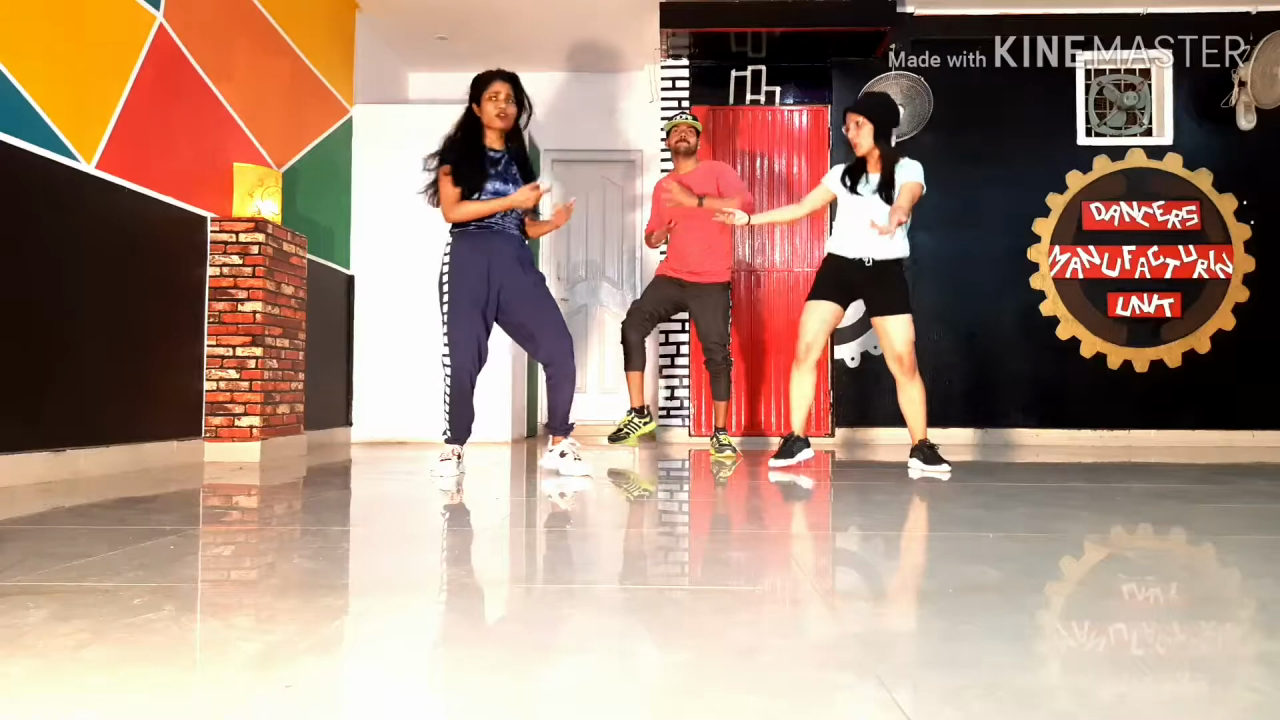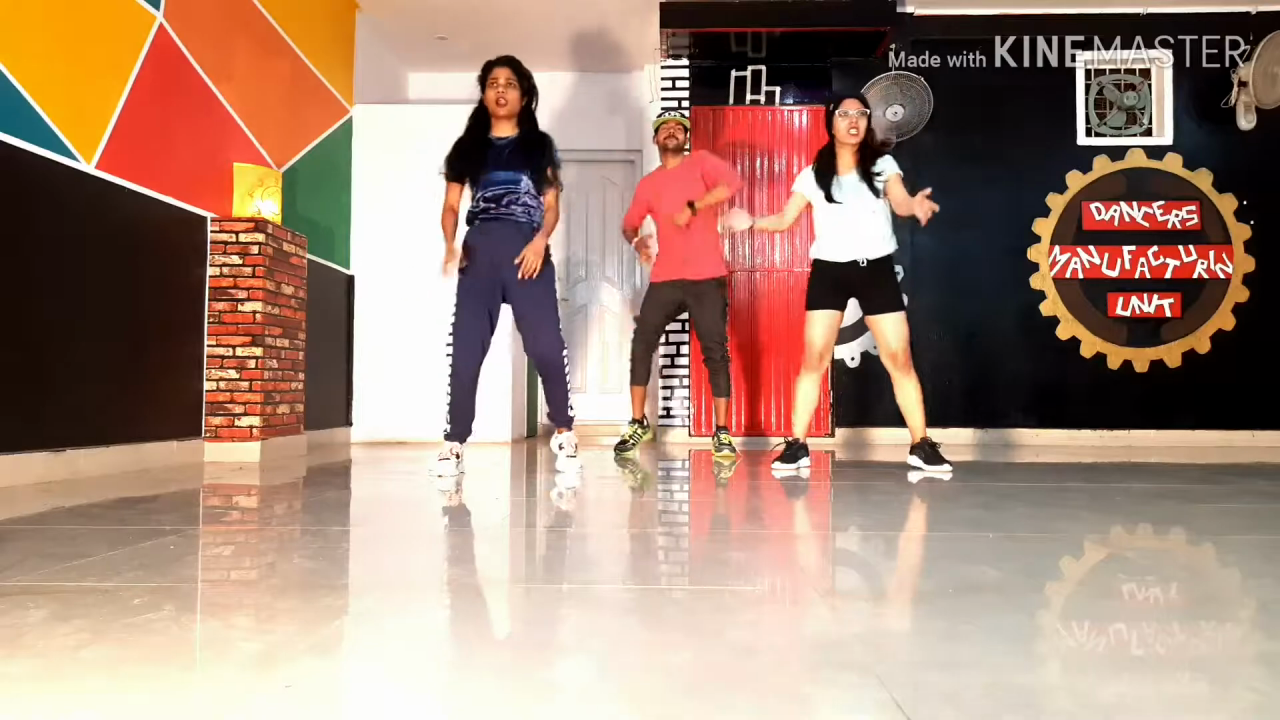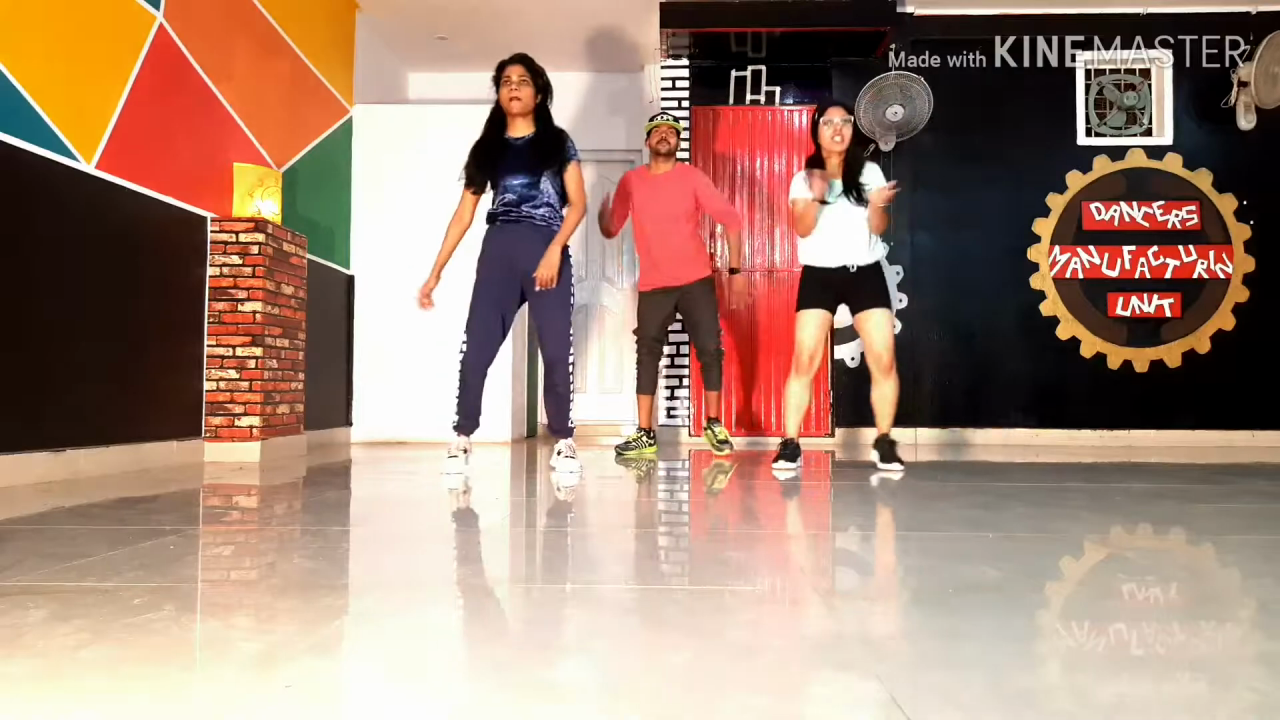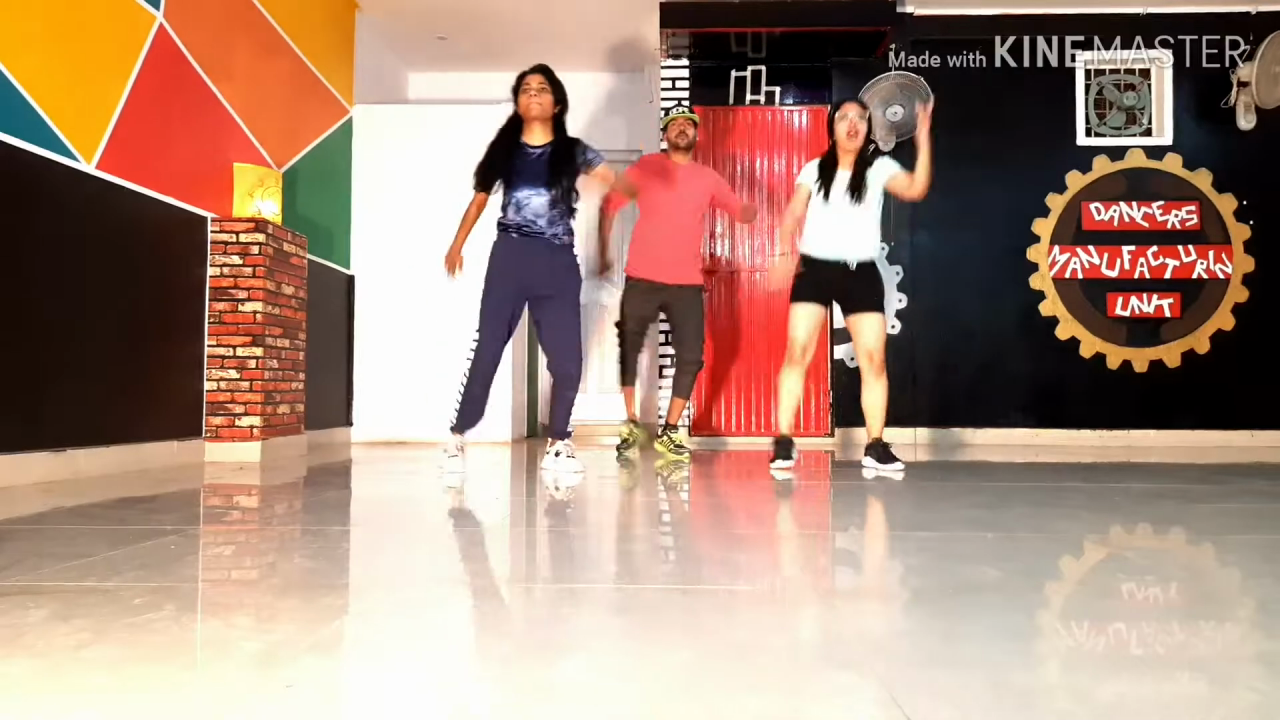
dt=0.2s
person 1, frame 1
left shoulder: (519, 160)
right shoulder: (458, 153)
right elbow: (451, 210)
left wrist: (554, 221)
right wrist: (511, 199)
left hip: (515, 261)
right hip: (467, 259)
left knee: (559, 347)
right knee: (463, 357)
left ankle: (558, 442)
right ankle: (454, 446)
person 1, frame 2
left shoulder: (540, 145)
right shoulder: (468, 146)
left elbow: (552, 206)
right elbow: (450, 205)
left wrist: (541, 241)
right wrist: (451, 244)
left hip: (527, 253)
right hip: (481, 250)
left knee: (547, 345)
right knee: (466, 349)
left ankle: (563, 431)
right ankle: (454, 444)
person 1, frame 3
left shoulder: (557, 142)
right shoulder: (487, 148)
left elbow: (578, 203)
right elbow: (464, 212)
left wrist: (555, 250)
right wrist: (435, 273)
left hip: (547, 249)
right hip: (499, 249)
left knee: (557, 350)
right knee: (477, 345)
left ankle: (564, 440)
right ankle: (463, 438)
person 1, frame 4
left shoulder: (574, 152)
right shoulder: (503, 151)
left elbow: (617, 187)
right elbow: (479, 200)
left wrist: (618, 184)
right wrist: (457, 245)
left hip: (557, 263)
right hip: (510, 257)
left knee: (568, 362)
right knee: (487, 351)
left ankle: (558, 443)
right ankle: (458, 437)
person 2, frame 1
left shoulder: (908, 170)
right shoulder: (843, 174)
left elbow: (905, 203)
right elbow: (801, 208)
left wrist: (895, 219)
right wrist: (750, 218)
left hip: (886, 272)
right hip: (839, 268)
left knee: (904, 363)
right knee: (805, 352)
left ankle: (921, 447)
right ankle: (797, 438)
person 2, frame 2
left shoulder: (883, 165)
right shoulder: (814, 175)
left elbow: (899, 202)
right elbow: (784, 220)
left wrist: (914, 205)
right wrist: (752, 223)
left hip: (876, 270)
right hip: (829, 270)
left knee: (900, 360)
right knee: (814, 359)
left ankle: (922, 445)
right ankle: (797, 444)
person 2, frame 3
left shoulder: (868, 172)
right shoulder: (803, 179)
left elbow: (879, 227)
right elbow: (802, 228)
left wrist: (880, 208)
right wrist: (814, 197)
left hip: (865, 274)
right hip: (819, 275)
left knee: (883, 361)
right knee: (804, 361)
left ankle: (884, 440)
right ankle: (790, 443)
person 2, frame 4
left shoulder: (880, 168)
right shoulder: (814, 171)
left elbow: (917, 190)
right elbow: (792, 215)
left wrist: (923, 138)
right wrist: (787, 255)
left hip: (862, 273)
right hip: (815, 269)
left knee: (874, 363)
right knee: (797, 353)
left ankle: (876, 445)
right ankle: (784, 440)
person 3, frame 1
left shoulder: (718, 170)
right shoulder: (663, 187)
left elbow: (745, 203)
right elbow: (651, 237)
left wrist: (695, 201)
right wrist: (658, 236)
left hip: (712, 282)
right hip: (670, 276)
left knee: (717, 355)
right knee: (632, 326)
left ankle: (720, 433)
right ankle: (639, 413)
person 3, frame 2
left shoulder: (702, 163)
right shoulder: (649, 183)
left elbow: (733, 184)
right elbow: (630, 224)
left wrist: (692, 207)
right wrist: (637, 241)
left hip: (708, 278)
right hip: (665, 278)
left knee: (715, 352)
right knee: (642, 343)
left ankle: (723, 432)
right ankle: (638, 423)
person 3, frame 3
left shoulder: (693, 178)
right shoulder: (631, 181)
left elbow: (729, 219)
right elbow: (611, 230)
left wrist: (735, 270)
right wrist: (605, 217)
left hip: (696, 280)
right hip: (653, 285)
left knee: (709, 349)
right knee: (647, 355)
left ankle: (715, 424)
right ankle: (645, 433)
person 3, frame 4
left shoulder: (708, 178)
right shoulder: (645, 167)
left elbow: (741, 212)
right elbow: (610, 205)
left wrist: (748, 212)
right wrist: (604, 252)
left hip: (686, 283)
right hip: (643, 278)
left knee: (691, 358)
right knee: (629, 347)
left ankle: (669, 432)
right ankle: (632, 423)
